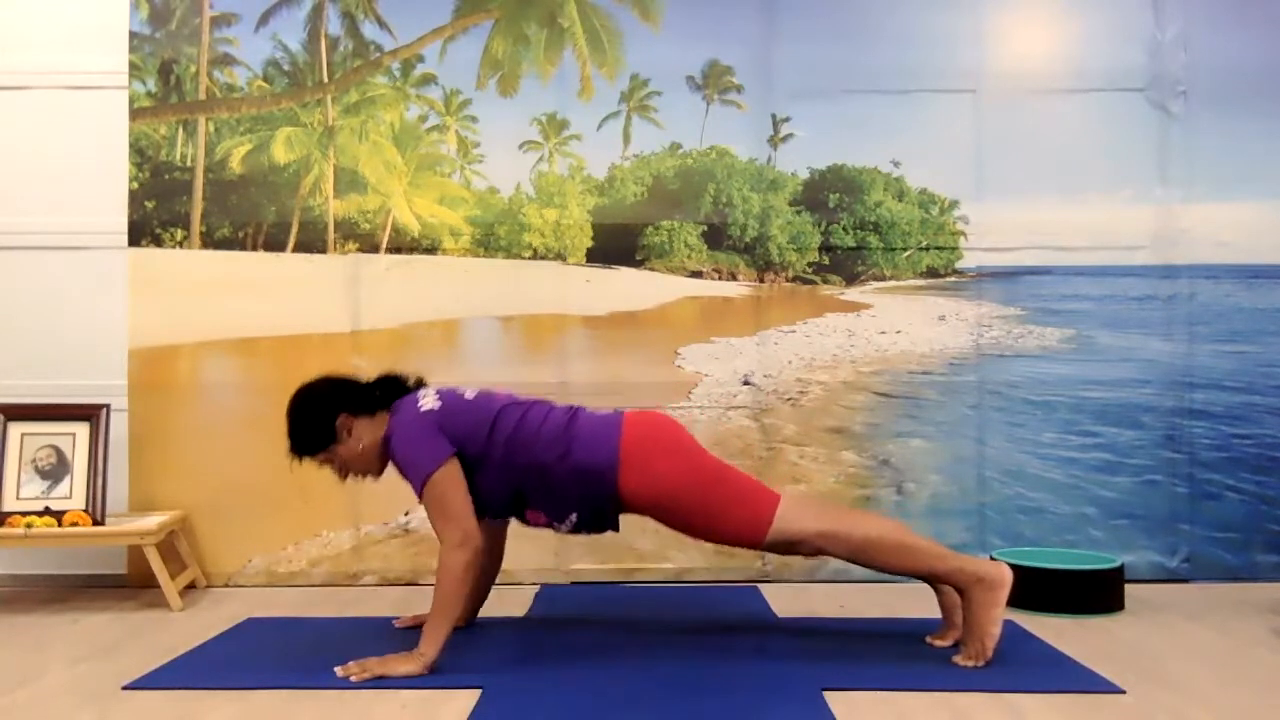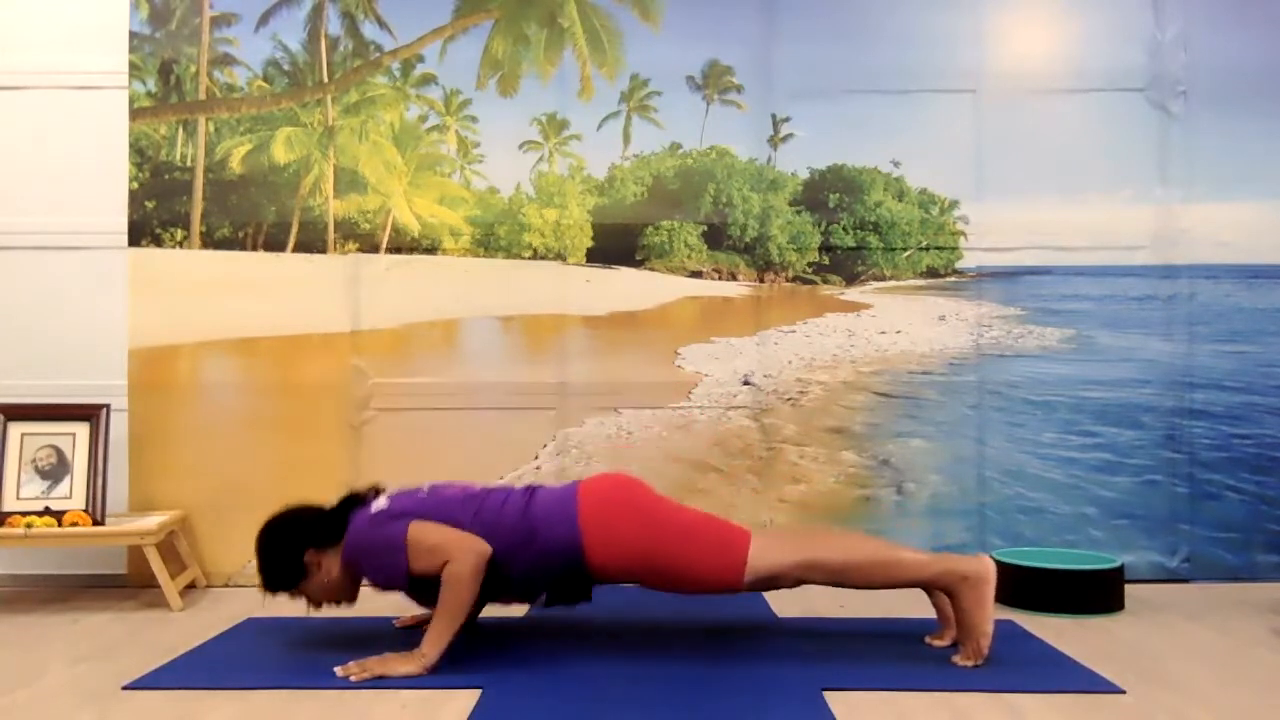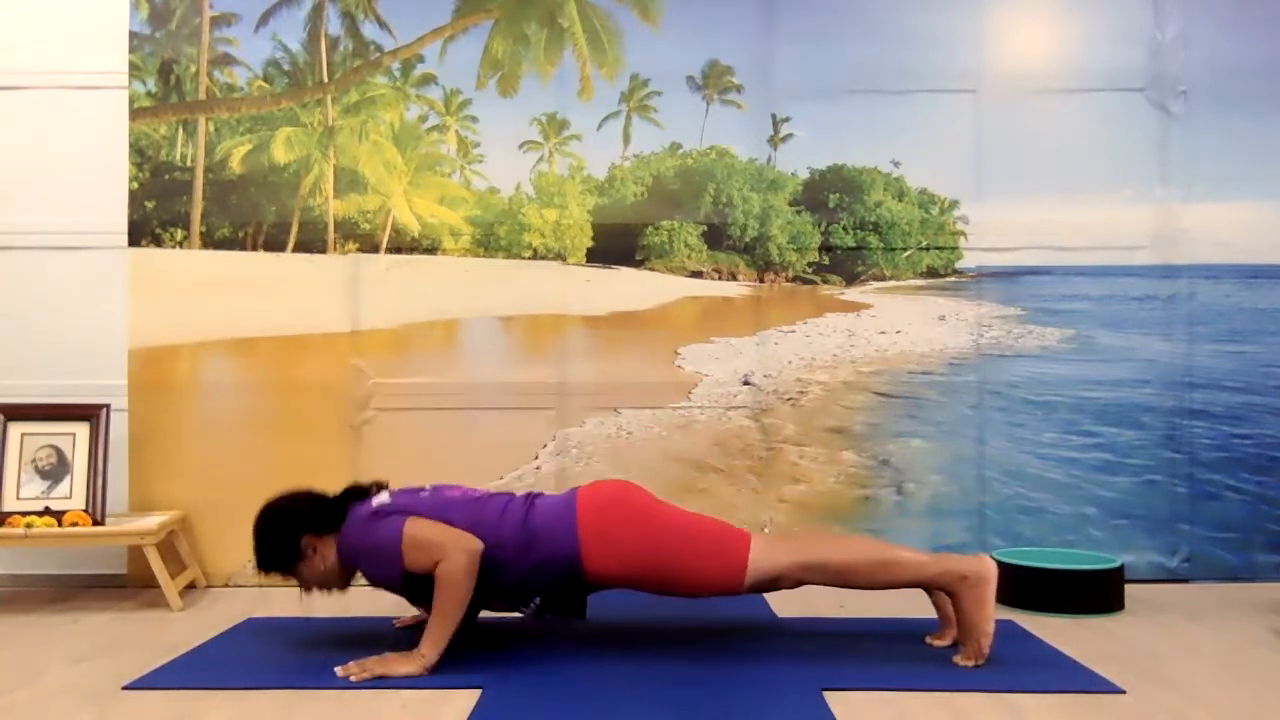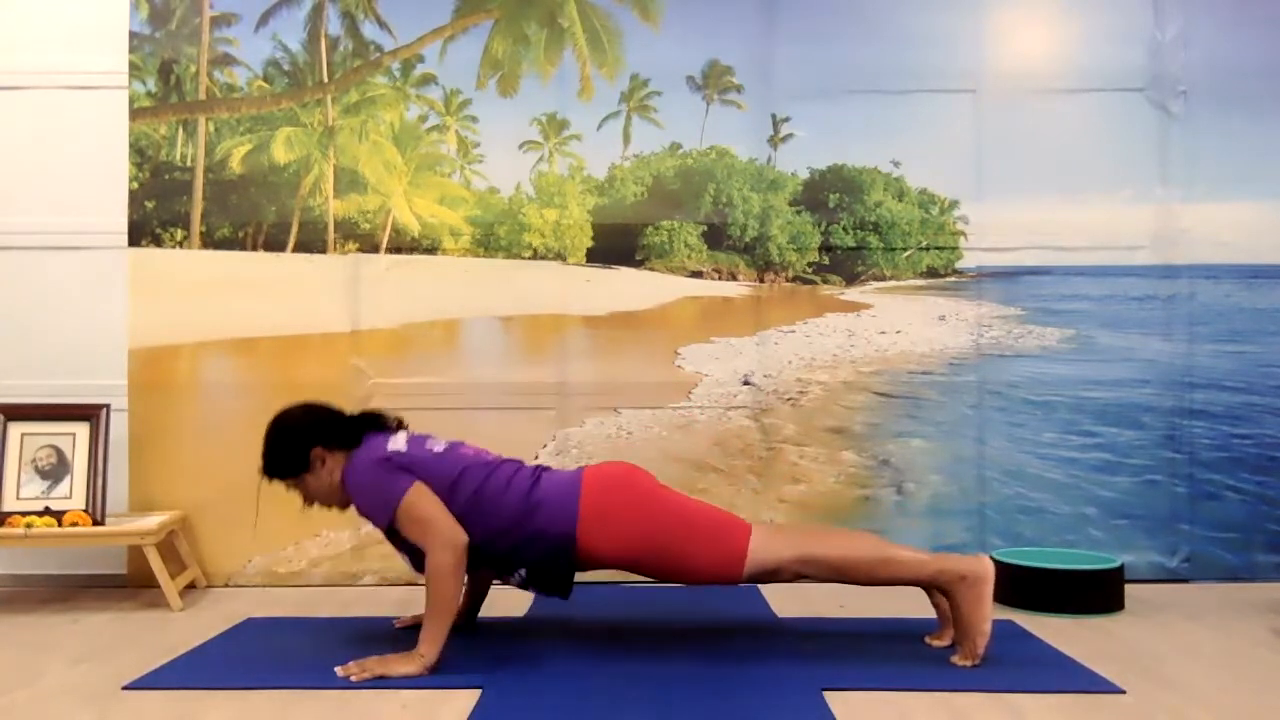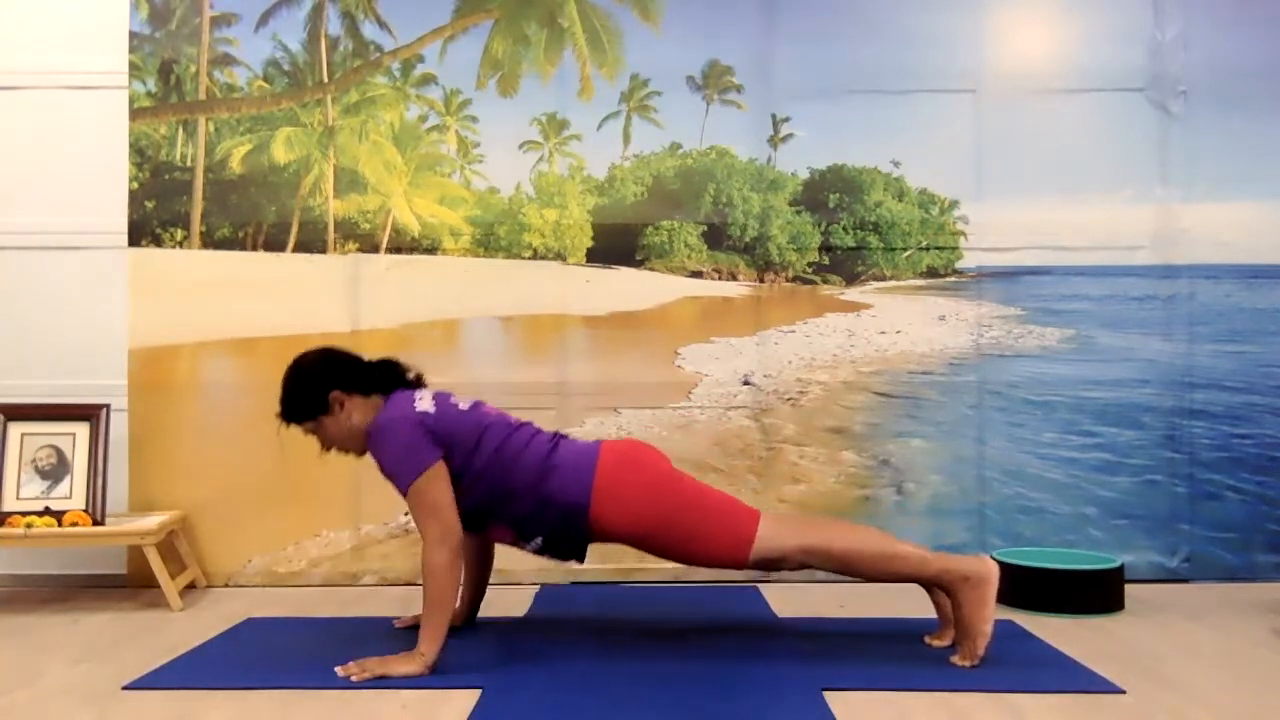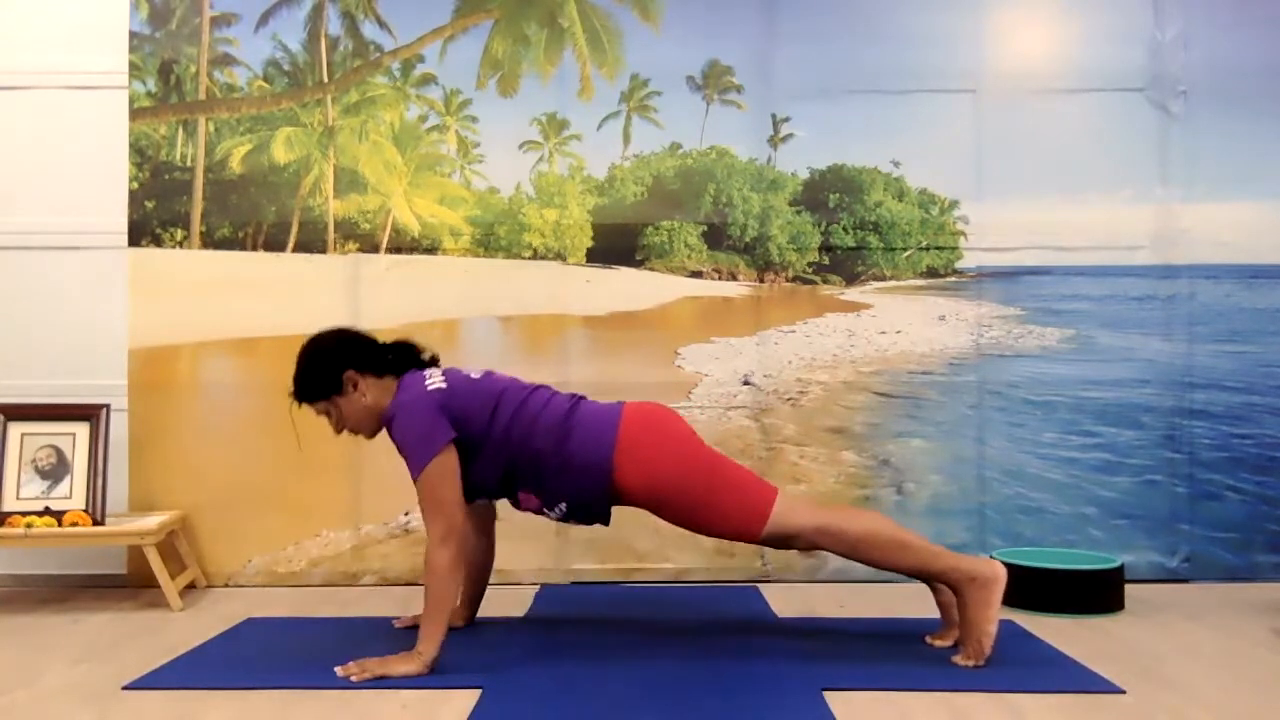
dt=0.3s
person 1, frame 1
left shoulder: (407, 431)
right shoulder: (422, 416)
left elbow: (468, 541)
right elbow: (489, 524)
left wrist: (426, 648)
right wrist: (459, 610)
left hip: (640, 460)
right hip: (632, 451)
left knee: (804, 530)
right knee: (794, 530)
left ankle: (973, 573)
right ankle: (945, 578)
person 1, frame 2
left shoulder: (368, 538)
right shoulder: (386, 513)
left elbow: (471, 555)
left wrist: (424, 652)
right wrist: (447, 615)
left hip: (604, 530)
right hip: (599, 509)
left knee: (780, 561)
right knee: (775, 562)
left ankle: (958, 573)
right ankle: (939, 573)
person 1, frame 3
left shoulder: (362, 534)
right shoulder: (382, 507)
left elbow: (464, 552)
left wrist: (426, 652)
right wrist: (449, 613)
left hip: (603, 535)
right hip: (598, 517)
left knee: (784, 561)
right knee: (776, 558)
left ankle: (958, 572)
right ankle: (940, 575)
person 1, frame 4
left shoulder: (367, 472)
right shoulder: (397, 450)
left elbow: (450, 543)
left wrist: (423, 653)
right wrist: (461, 612)
left hip: (602, 519)
right hip: (600, 497)
left knee: (779, 555)
right knee: (774, 555)
left ankle: (955, 571)
right ankle: (938, 574)
person 1, frame 5
left shoulder: (396, 427)
right shoulder: (421, 412)
left elbow: (446, 542)
right elbow: (475, 529)
left wrist: (423, 652)
right wrist: (464, 614)
left hip: (618, 493)
right hip: (615, 479)
left knee: (785, 545)
right knee: (778, 542)
left ankle: (962, 573)
right ankle: (943, 579)
person 1, frame 6
left shoulder: (412, 406)
right shoulder: (432, 395)
left elbow: (446, 537)
right elbow: (477, 518)
left wrist: (422, 653)
right wrist: (463, 613)
left hip: (638, 452)
right hip: (633, 444)
left knee: (798, 521)
right knee: (791, 525)
left ankle: (967, 572)
right ankle: (946, 576)
